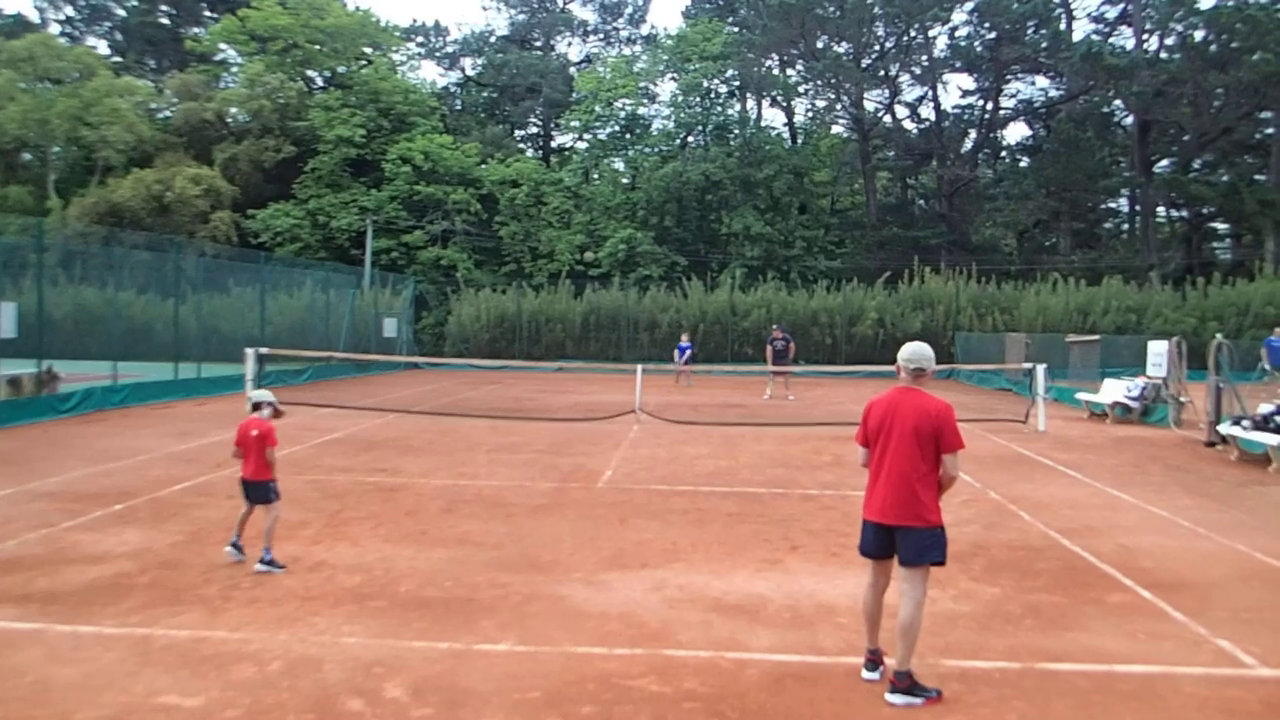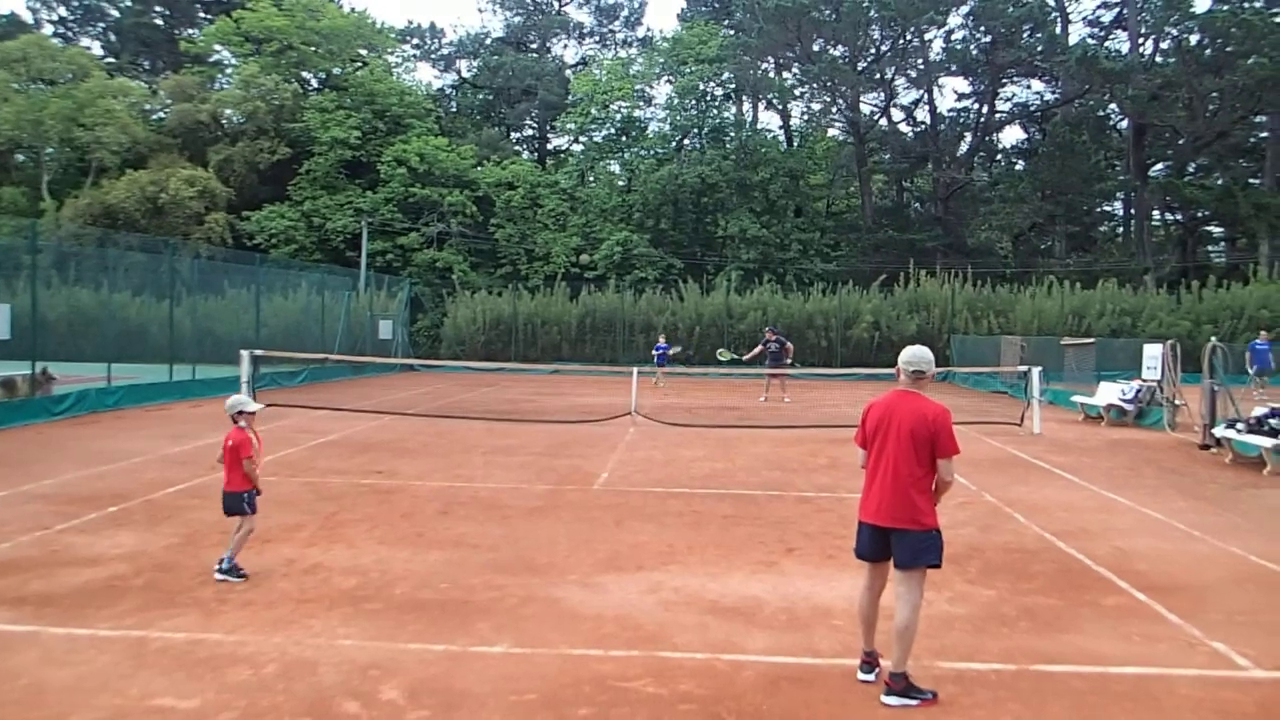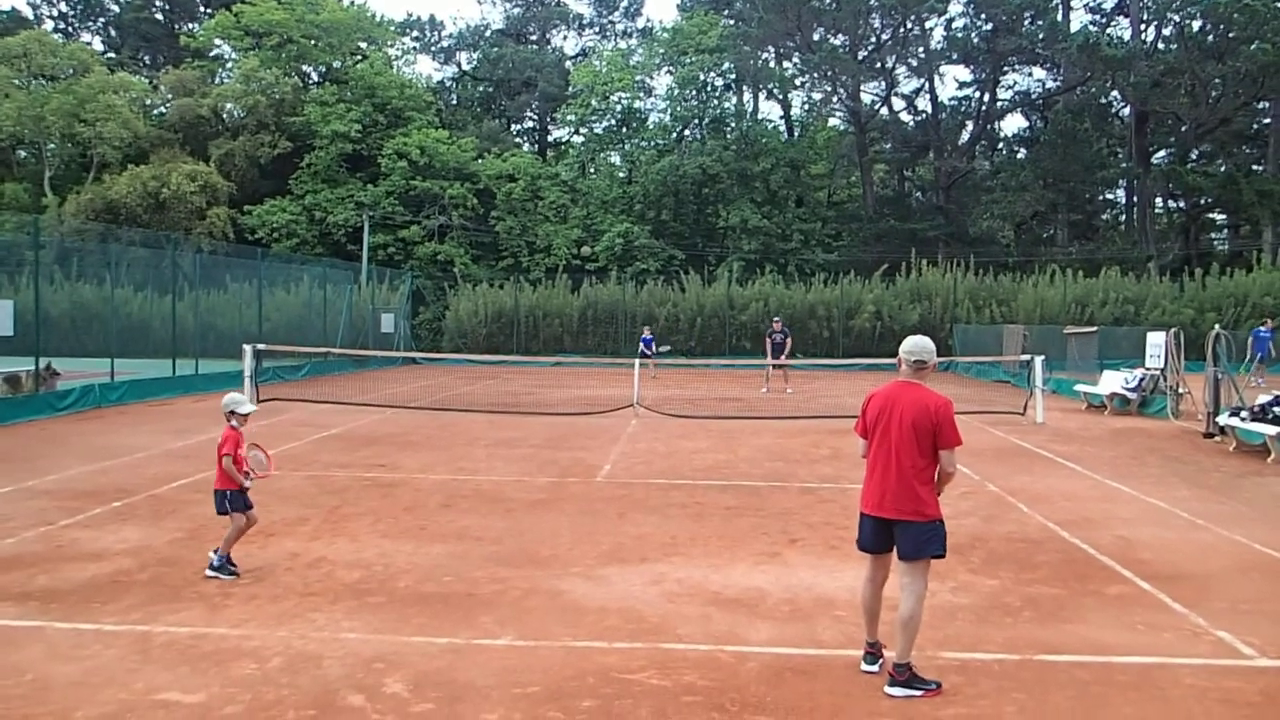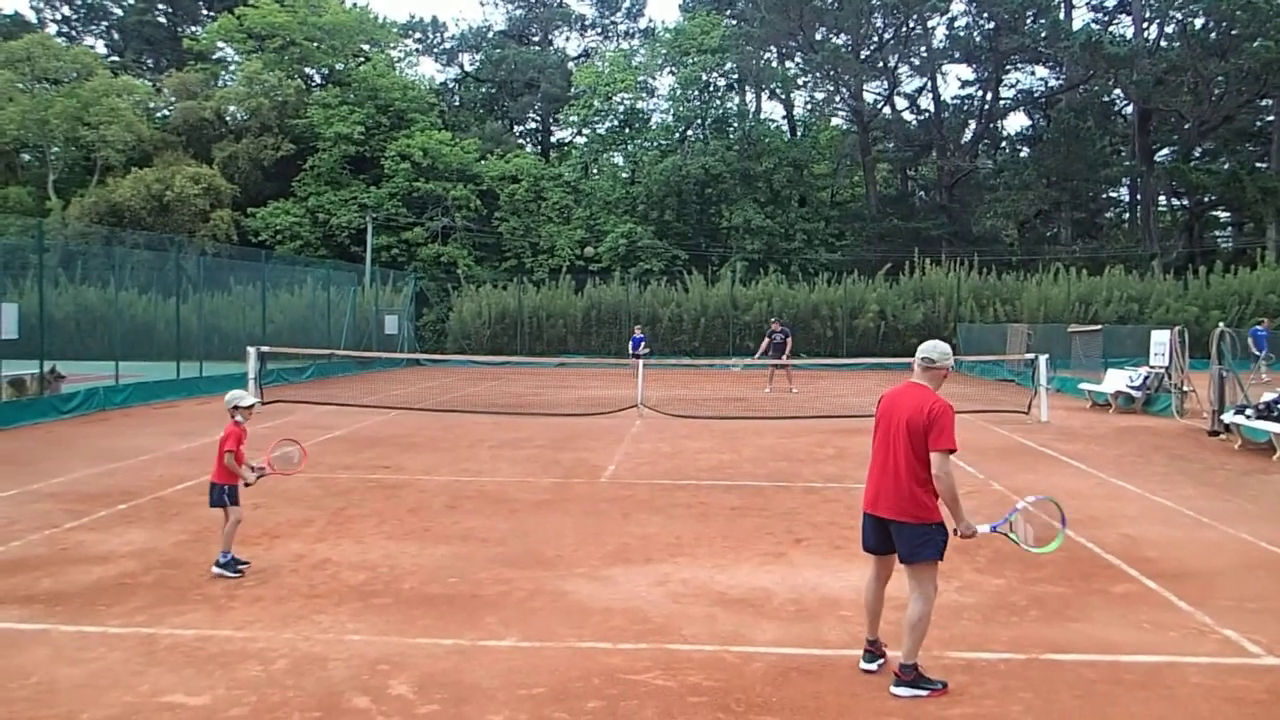
dt=0.5s
person 1, frame 1
left shoulder: (874, 406)
right shoulder: (939, 410)
left elbow: (864, 460)
right elbow: (951, 471)
right wrist: (935, 493)
left hip: (877, 509)
right hip: (918, 514)
left knee: (876, 581)
right knee: (912, 594)
left ankle: (872, 657)
right ankle: (901, 680)
person 1, frame 2
left shoulder: (873, 408)
right shoulder: (936, 414)
left elbow: (864, 461)
right elbow: (946, 476)
right wrist: (933, 498)
left hip: (873, 511)
right hip: (914, 518)
left knee: (872, 583)
right knee: (909, 596)
left ankle: (868, 659)
right ankle: (896, 682)
person 1, frame 3
left shoulder: (874, 398)
right shoulder: (939, 405)
left elbow: (863, 451)
right elbow: (948, 467)
right wrist: (937, 486)
left hip: (875, 502)
right hip: (916, 508)
left knee: (875, 575)
right knee: (913, 587)
left ankle: (872, 650)
right ankle: (900, 672)
person 1, frame 4
left shoulder: (887, 397)
right shoulder: (938, 409)
right elbow: (940, 473)
right wrist: (961, 519)
left hip: (876, 502)
right hip: (914, 511)
left knee: (878, 575)
right knee: (923, 590)
left ankle: (871, 649)
right ankle: (906, 673)
person 2, frame 1
left shoulder: (244, 425)
right shoulder: (267, 427)
left elbow: (236, 453)
right elbow: (270, 456)
right wrist: (273, 474)
left hip: (247, 477)
right hip: (263, 478)
left knee: (249, 507)
right knee: (273, 514)
left ankle: (235, 543)
right ankle: (266, 558)
person 2, frame 2
left shoulder: (231, 435)
right shoulder: (245, 437)
left elbow: (221, 459)
right elbow: (248, 467)
right wrist: (257, 484)
left hip: (230, 487)
right hip: (241, 489)
left knee: (243, 524)
right knee: (248, 527)
left ankle: (227, 561)
right ankle: (226, 568)
person 2, frame 3
left shoulder: (237, 433)
right shoulder: (230, 436)
right elbow: (226, 465)
left wrist: (243, 471)
right wrist: (243, 481)
left hip: (236, 487)
right hip: (227, 488)
left knee: (251, 519)
right knee: (236, 525)
left ankle: (221, 551)
right ankle: (216, 565)
person 2, frame 4
left shoulder: (241, 429)
right shoulder: (234, 431)
right elbow: (228, 460)
left wrist: (251, 468)
right wrist: (245, 477)
left hip: (229, 482)
right hip: (224, 482)
left knee: (230, 518)
right knee: (235, 517)
left ankle: (227, 557)
right ankle: (222, 561)
